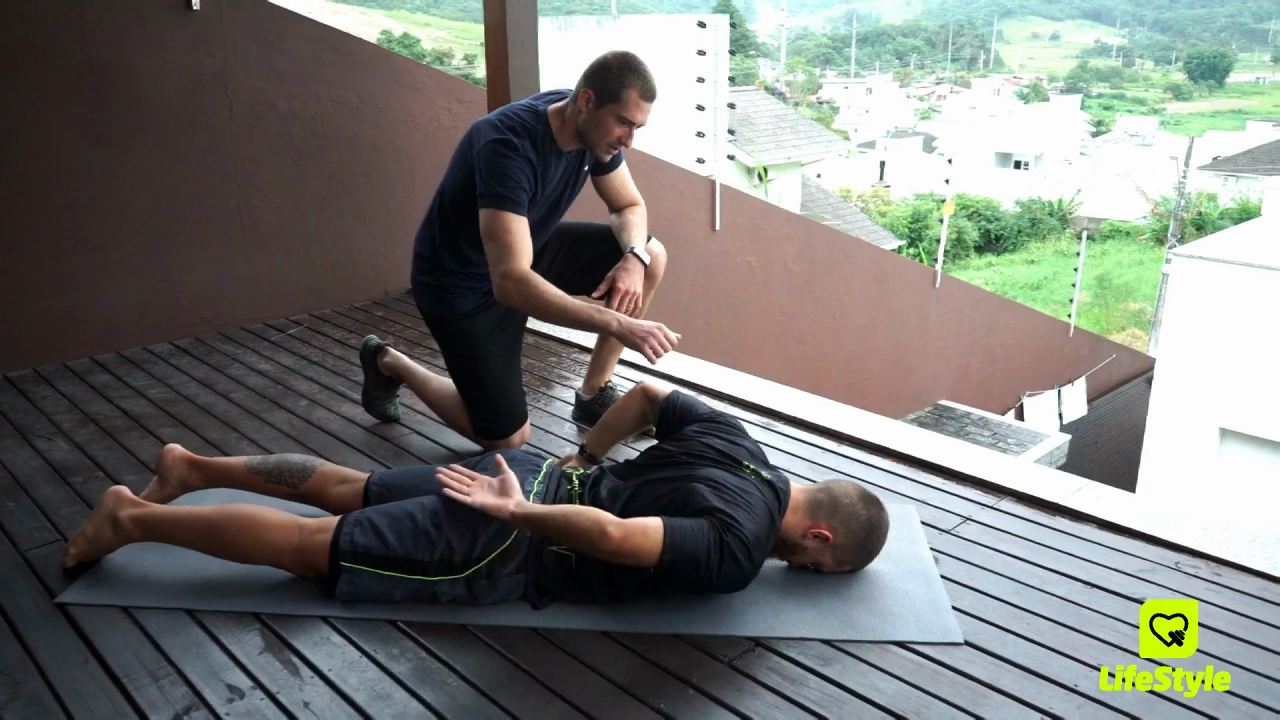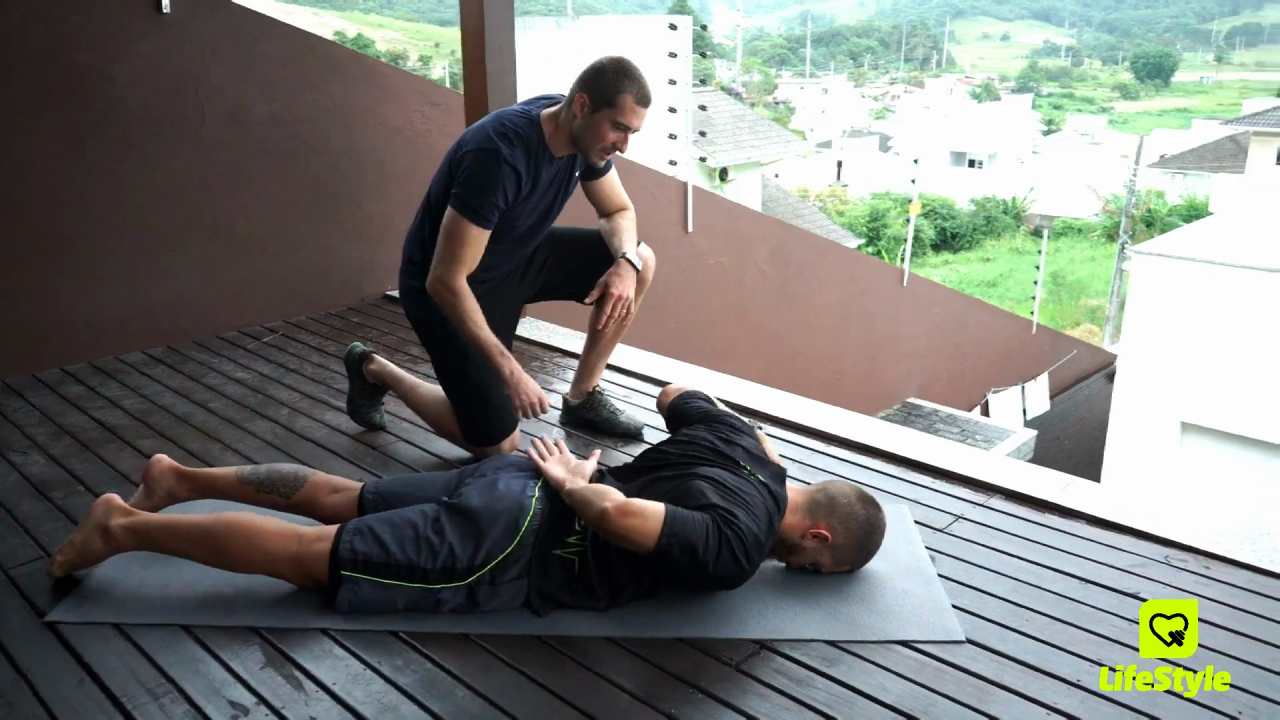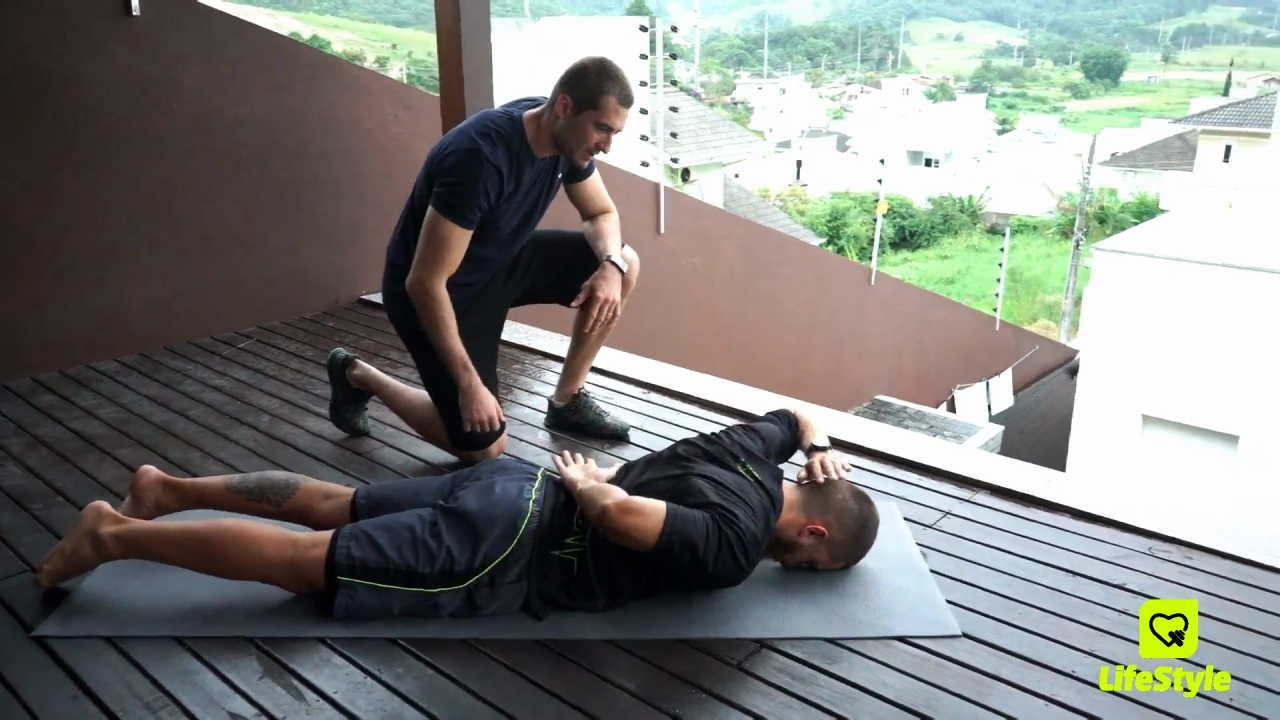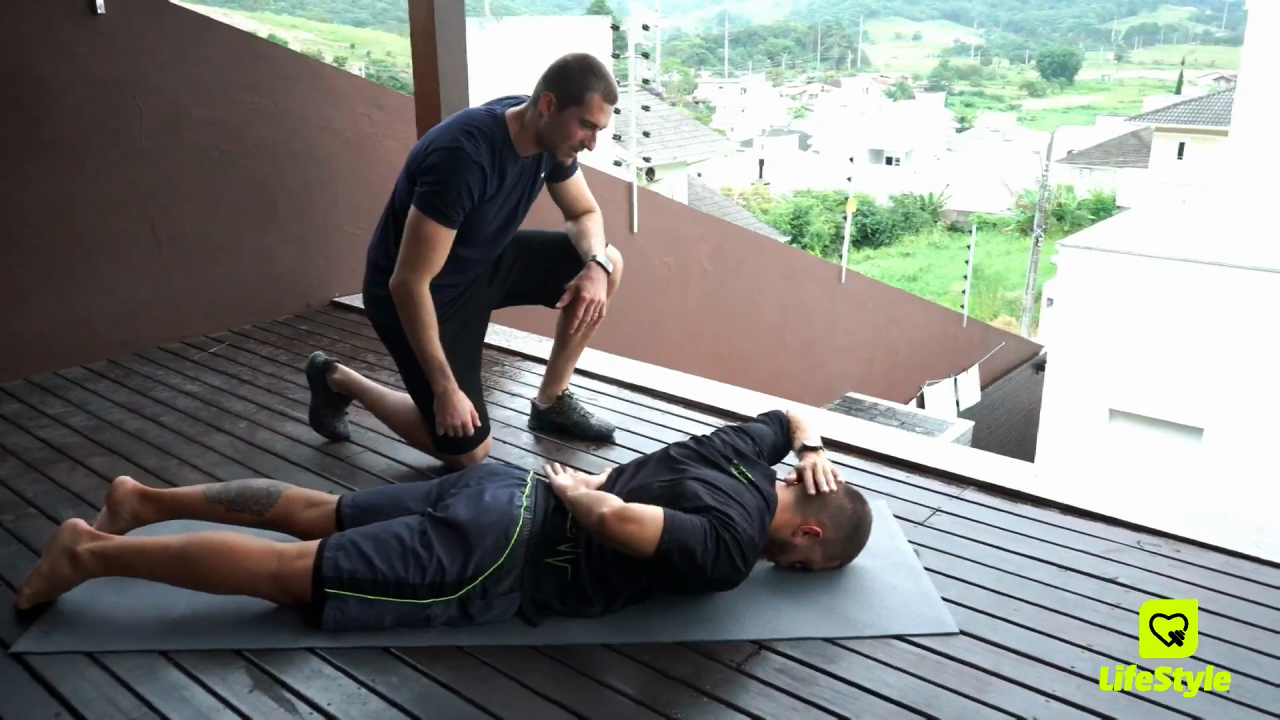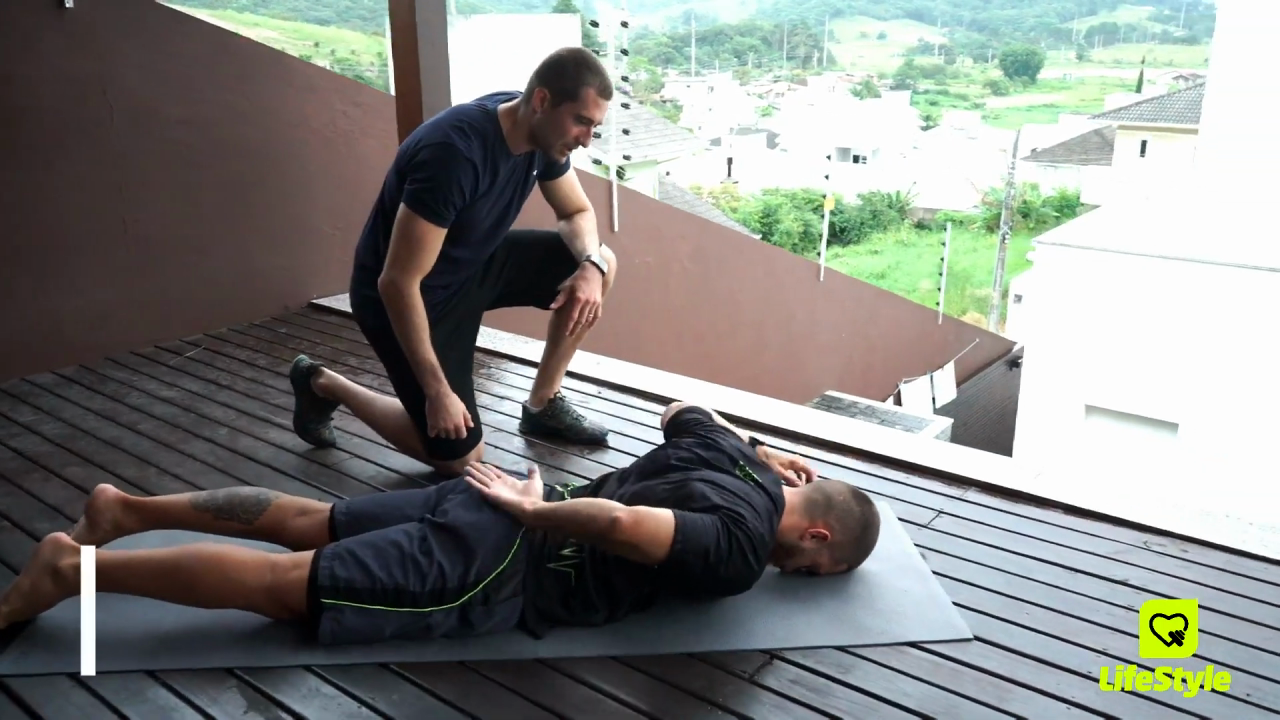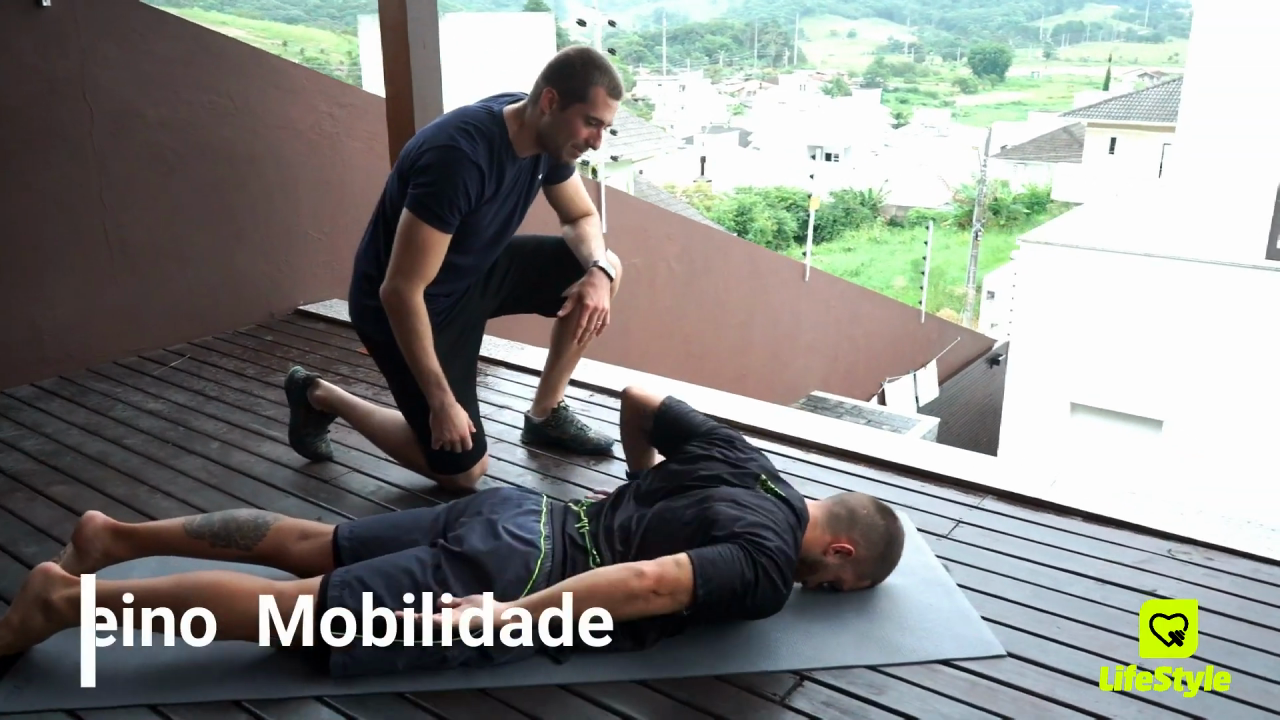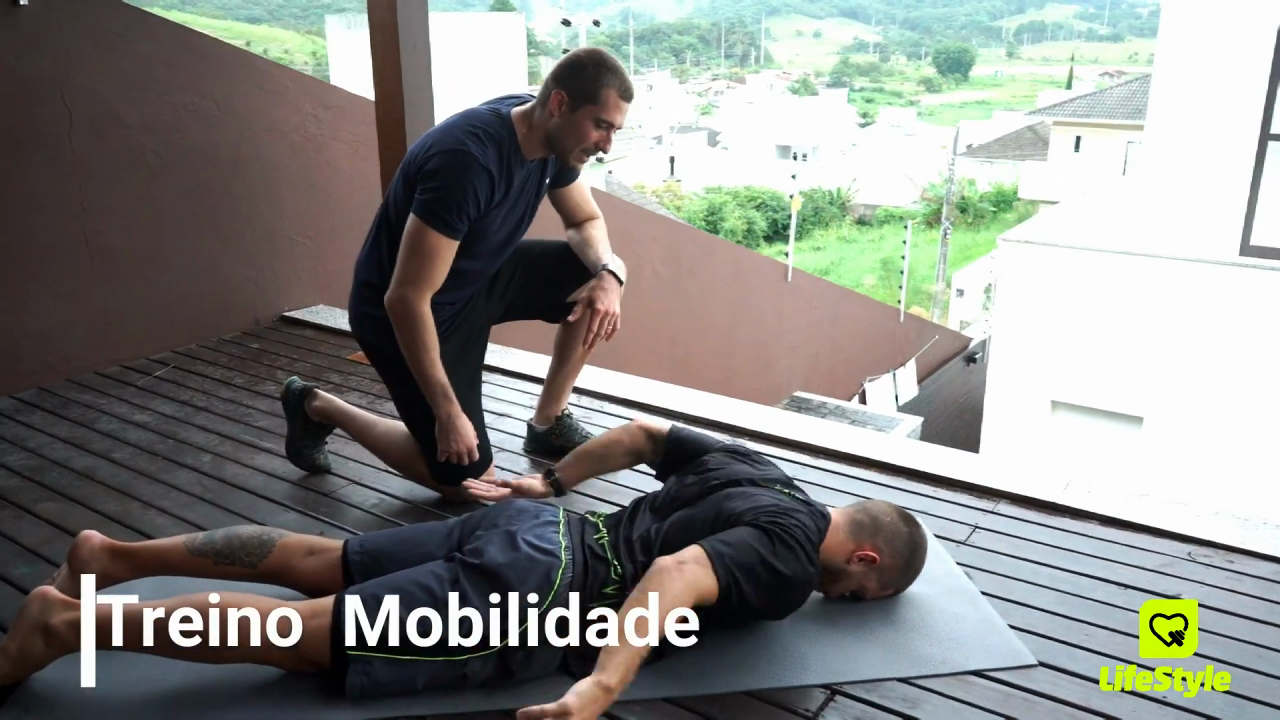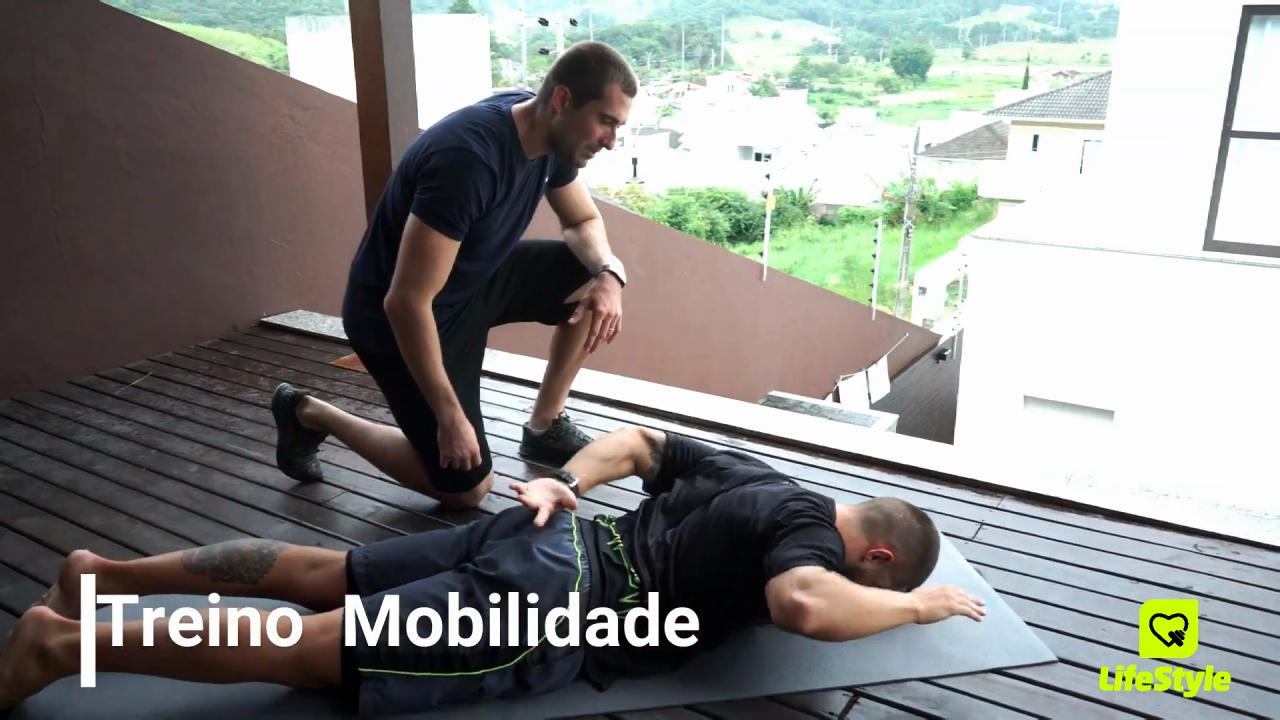
dt=0.4s
person 1, frame 1
left shoulder: (735, 441)
right shoulder: (739, 548)
left elbow: (646, 392)
right elbow: (615, 538)
right wrist: (520, 515)
left hip: (529, 477)
right hip: (497, 548)
left knee: (345, 489)
right knee: (315, 547)
left ankle: (193, 467)
right ankle: (136, 517)
person 1, frame 2
left shoulder: (733, 442)
right shoulder: (739, 545)
left elbow: (671, 393)
right elbow: (618, 517)
right wrist: (573, 485)
left hip: (513, 487)
right hip: (505, 553)
left knee: (340, 501)
right knee: (308, 557)
left ankle: (179, 478)
right ankle: (127, 526)
person 1, frame 3
left shoulder: (750, 453)
right shoulder: (737, 543)
left elbow: (787, 412)
right elbow: (617, 512)
left wrist: (820, 448)
right wrist: (586, 484)
left hip: (512, 490)
right hip: (504, 555)
left knee: (329, 503)
right knee: (303, 560)
left ankle: (168, 488)
right ankle: (117, 534)
person 1, frame 4
left shoulder: (742, 455)
right shoulder: (733, 546)
left elbow: (783, 412)
right elbow: (617, 523)
left wrist: (814, 450)
right wrist: (577, 493)
left hip: (501, 493)
right hip: (494, 563)
left knee: (316, 514)
right knee: (289, 573)
left ankle: (145, 498)
right ankle: (96, 551)
person 1, frame 5
left shoulder: (727, 457)
right shoulder: (744, 546)
left elbow: (677, 408)
right elbow: (621, 523)
right wrist: (537, 510)
left hip: (495, 507)
right hip: (494, 572)
left knee: (303, 525)
right knee: (281, 585)
left ankle: (125, 508)
right ankle: (77, 566)
person 1, frame 6
left shoulder: (741, 459)
right shoulder: (770, 566)
left elbow: (636, 394)
right elbow: (647, 582)
right wrist: (513, 613)
left hip: (514, 518)
right hip: (521, 572)
left knee: (306, 547)
right knee: (292, 610)
left ankle: (117, 533)
person 1, frame 7
left shoulder: (760, 470)
right shoulder: (793, 553)
left elbow: (642, 430)
right elbow: (673, 580)
left wrist: (546, 482)
left hip: (529, 533)
right hip: (530, 596)
left knee: (315, 561)
right knee: (303, 631)
left ankle: (113, 553)
person 1, frame 8
left shoulder: (759, 475)
right shoulder: (815, 534)
left elbow: (639, 439)
right elbow: (797, 608)
left wrist: (562, 482)
right wrist: (925, 606)
left hip: (540, 543)
right hip: (546, 610)
left knee: (316, 578)
left ankle: (107, 572)
person 2, frame 1
left shoulder: (596, 128)
right shoulder: (509, 147)
left elbow: (630, 206)
right elbow: (511, 283)
left wrist: (634, 257)
right wrist: (619, 324)
right hip: (462, 283)
left knee: (651, 257)
right knee: (508, 438)
left ankle: (594, 393)
right ankle: (390, 365)
person 2, frame 2
left shoulder: (586, 133)
right shoulder: (498, 154)
left elbow: (619, 211)
right elbow: (445, 282)
left wrist: (625, 263)
right wrist: (510, 372)
left hip: (517, 256)
right hip: (449, 289)
left knee: (640, 263)
right knee: (498, 444)
left ankle: (582, 398)
right ankle: (374, 372)
person 2, frame 3
left shoulder: (568, 136)
right shoulder: (480, 157)
left elbow: (602, 213)
right elbow: (424, 282)
left wrist: (610, 265)
right wrist: (469, 384)
left hip: (501, 261)
right hip: (439, 292)
left knee: (624, 265)
right knee: (483, 447)
left ankle: (567, 400)
right ankle: (358, 376)
person 2, frame 4
left shoulder: (551, 134)
right shoulder: (462, 156)
left elbow: (585, 213)
right elbow: (408, 283)
left wrist: (595, 266)
right wrist: (445, 389)
left hip: (483, 262)
right hip: (420, 293)
left knee: (607, 264)
right knee: (468, 452)
left ankle: (551, 402)
right ankle: (338, 381)
person 2, frame 5
left shoulder: (544, 132)
right shoulder: (454, 152)
left elbow: (578, 212)
right elbow: (397, 282)
left wrist: (589, 265)
right wrist: (438, 391)
left hip: (473, 263)
right hip: (408, 295)
left knee: (601, 265)
right knee: (460, 457)
left ankle: (542, 405)
right ankle: (323, 385)
person 2, frame 6
left shoulder: (548, 134)
right shoulder: (459, 156)
left elbow: (582, 218)
right elbow: (400, 291)
left wrist: (598, 271)
right wrist: (442, 403)
right hip: (404, 305)
left knee: (605, 269)
right knee: (463, 471)
left ankle: (545, 415)
right ankle: (320, 397)
person 2, frame 7
left shoulder: (551, 135)
right shoulder: (467, 159)
left elbow: (587, 220)
right elbow: (405, 299)
left wrist: (607, 274)
right wrist: (448, 413)
right hip: (404, 314)
left knee: (606, 273)
right knee: (468, 480)
left ankle: (548, 424)
right ankle: (319, 408)
person 2, frame 8
left shoulder: (549, 132)
right shoulder: (468, 158)
left elbow: (584, 222)
right elbow: (406, 301)
left wrist: (608, 275)
right wrist: (450, 417)
right hip: (397, 317)
left knee: (600, 276)
right knee: (467, 487)
left ankle: (544, 427)
right ankle: (310, 414)
